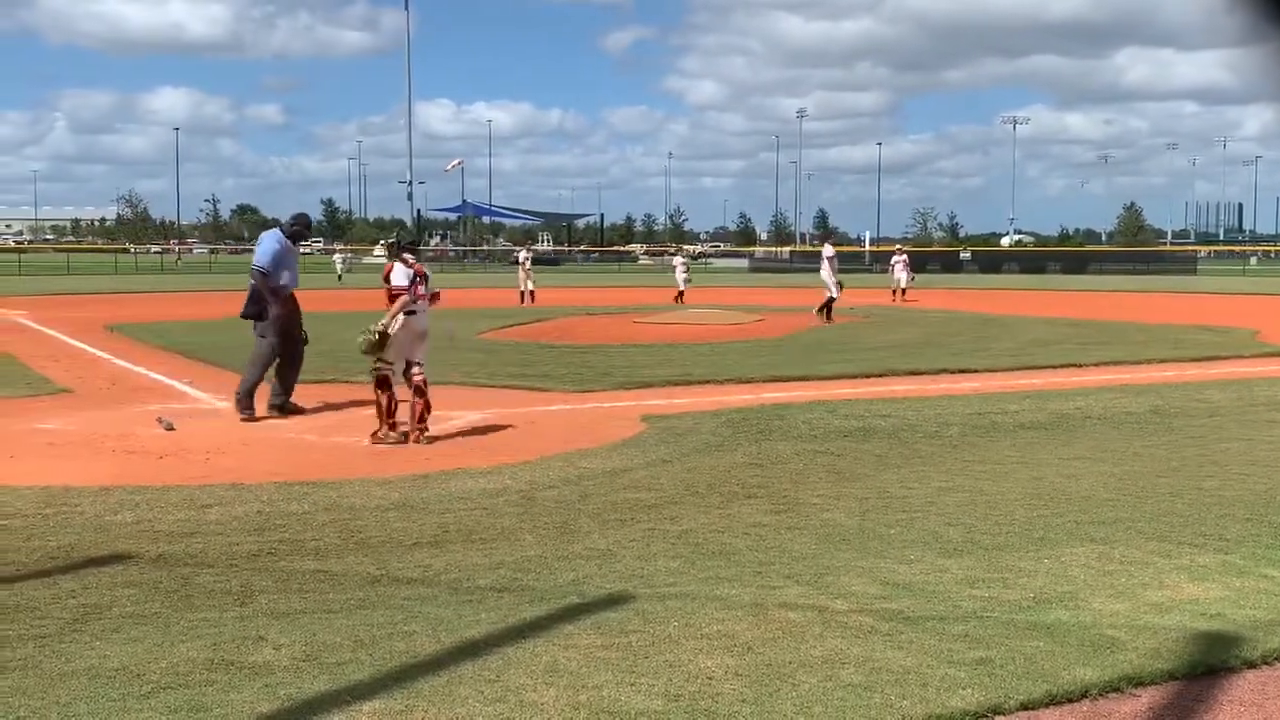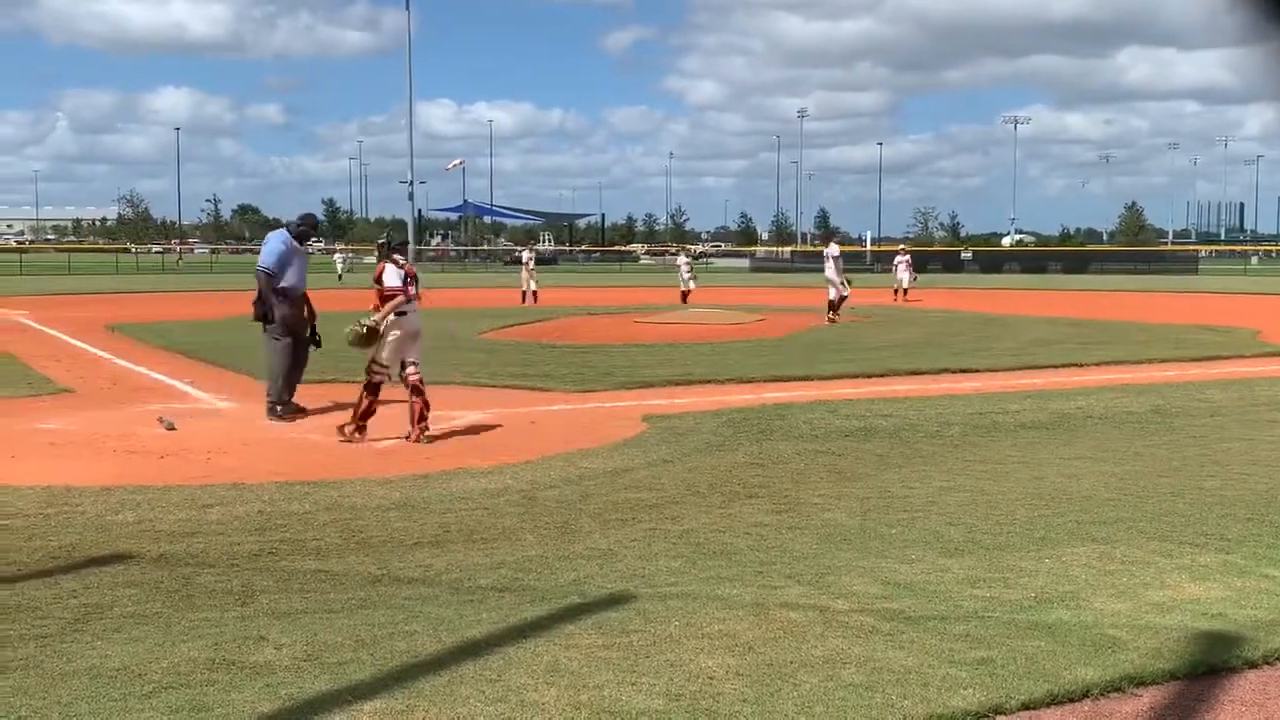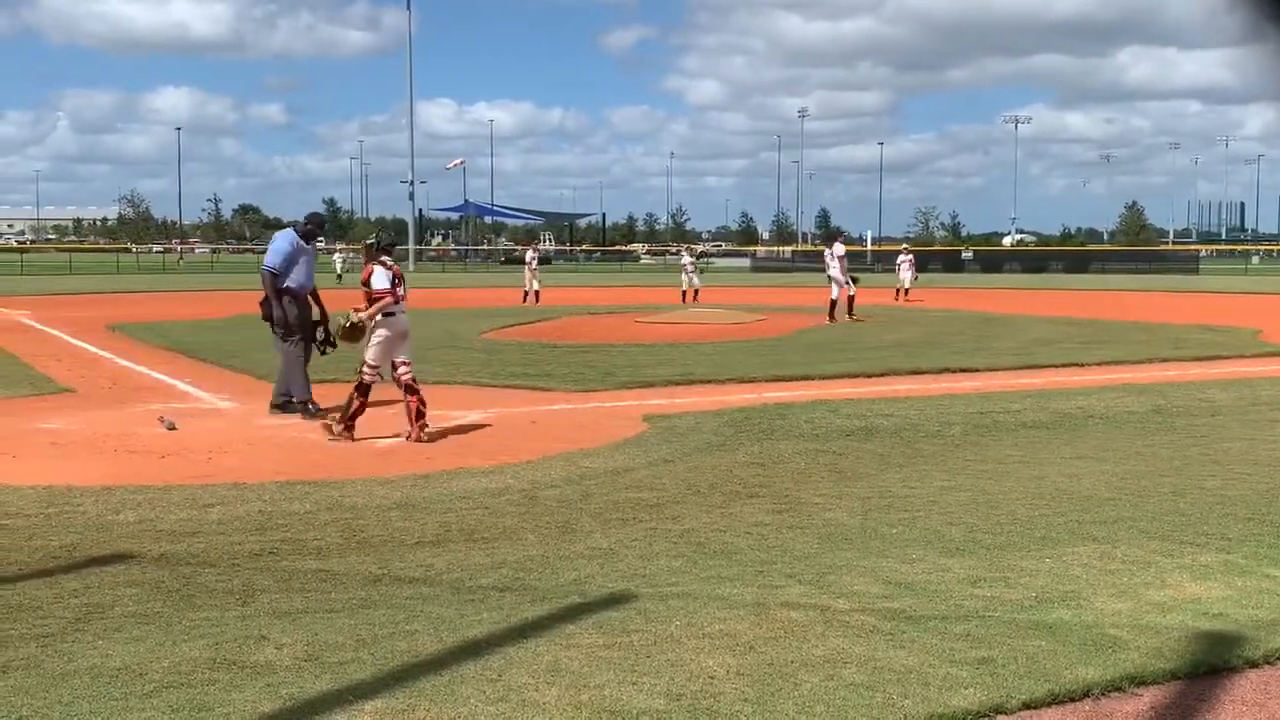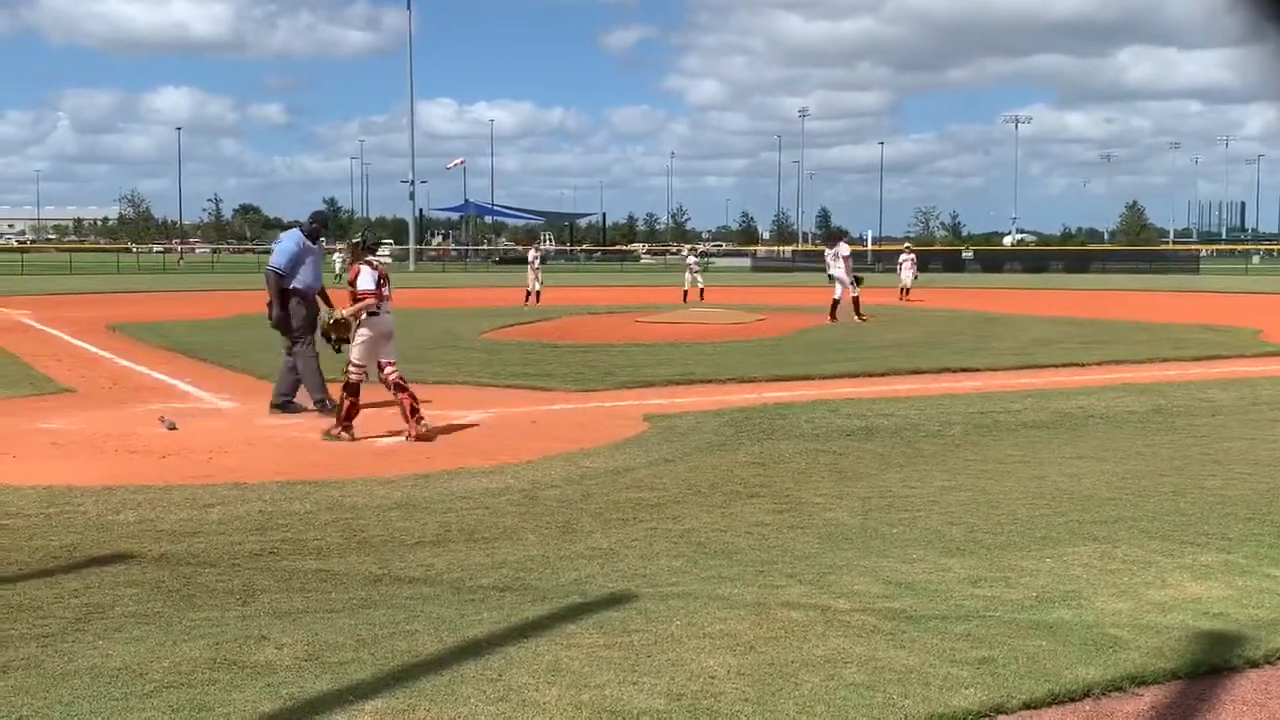
dt=0.1s
person 1, frame 1
left shoulder: (290, 245)
right shoulder: (271, 240)
right elbow: (257, 274)
left wrist: (294, 305)
right wrist: (272, 303)
left hip: (283, 302)
right hip: (267, 302)
left knee: (294, 351)
right knee: (266, 348)
left ankle: (279, 401)
right ankle: (244, 396)
person 1, frame 2
left shoulder: (298, 245)
right shoulder: (278, 241)
right elbow: (262, 273)
left wrist: (309, 307)
right wrist: (274, 305)
left hip: (293, 302)
right hip: (277, 302)
left knee: (299, 352)
right knee: (281, 349)
left ankle: (282, 400)
right ankle: (275, 403)
person 1, frame 3
left shoulder: (308, 245)
right shoulder: (284, 241)
right elbow: (267, 273)
left wrist: (320, 306)
right wrist: (276, 306)
left hip: (301, 302)
right hip: (284, 301)
left knee: (301, 351)
right knee: (294, 349)
left ankle: (281, 401)
right ankle: (304, 403)
person 1, frame 4
left shoulder: (315, 245)
right shoulder: (291, 241)
right elbow: (272, 273)
left wrist: (330, 306)
right wrist: (276, 307)
left hip: (308, 302)
right hip: (291, 302)
left knee: (297, 352)
right knee: (304, 349)
left ankle: (282, 400)
right ankle: (322, 400)
person 2, frame 1
left shoulder: (398, 267)
right shoulder: (421, 269)
left elbow: (404, 298)
right elbow: (434, 297)
left wrist: (385, 320)
left hip: (406, 323)
right hip: (422, 325)
left knee: (382, 371)
right knee: (416, 375)
left ankle: (389, 429)
right ankle: (419, 430)
person 2, frame 2
left shoulder: (388, 267)
right shoulder: (408, 267)
left elbow: (398, 298)
left wrist: (377, 318)
left hip: (396, 323)
right hip: (413, 321)
left knee: (376, 374)
right knee: (412, 375)
left ankle: (357, 428)
right ankle: (419, 429)
person 2, frame 3
left shoulder: (378, 269)
right shoulder: (395, 269)
left elbow: (386, 299)
left wrist: (363, 314)
right wrist: (365, 310)
left hip: (386, 324)
right hip: (402, 321)
left knee: (365, 377)
right knee: (405, 376)
left ankle: (345, 426)
right ankle: (419, 428)
person 2, frame 4
left shoulder: (362, 268)
right shoulder: (379, 267)
left elbow: (370, 301)
left wrist: (347, 312)
right wrist: (354, 310)
left hip: (370, 324)
right hip: (385, 319)
left knee: (354, 374)
right knee: (392, 375)
left ankle: (344, 427)
right ankle: (417, 422)
